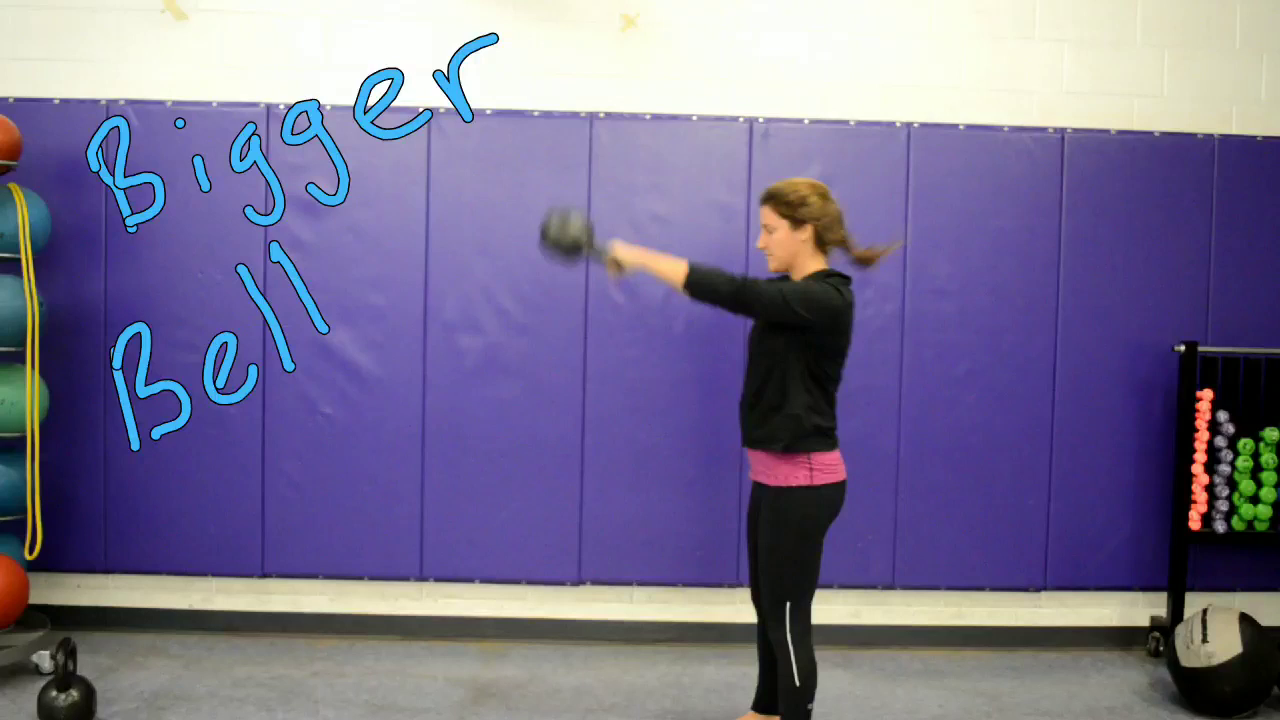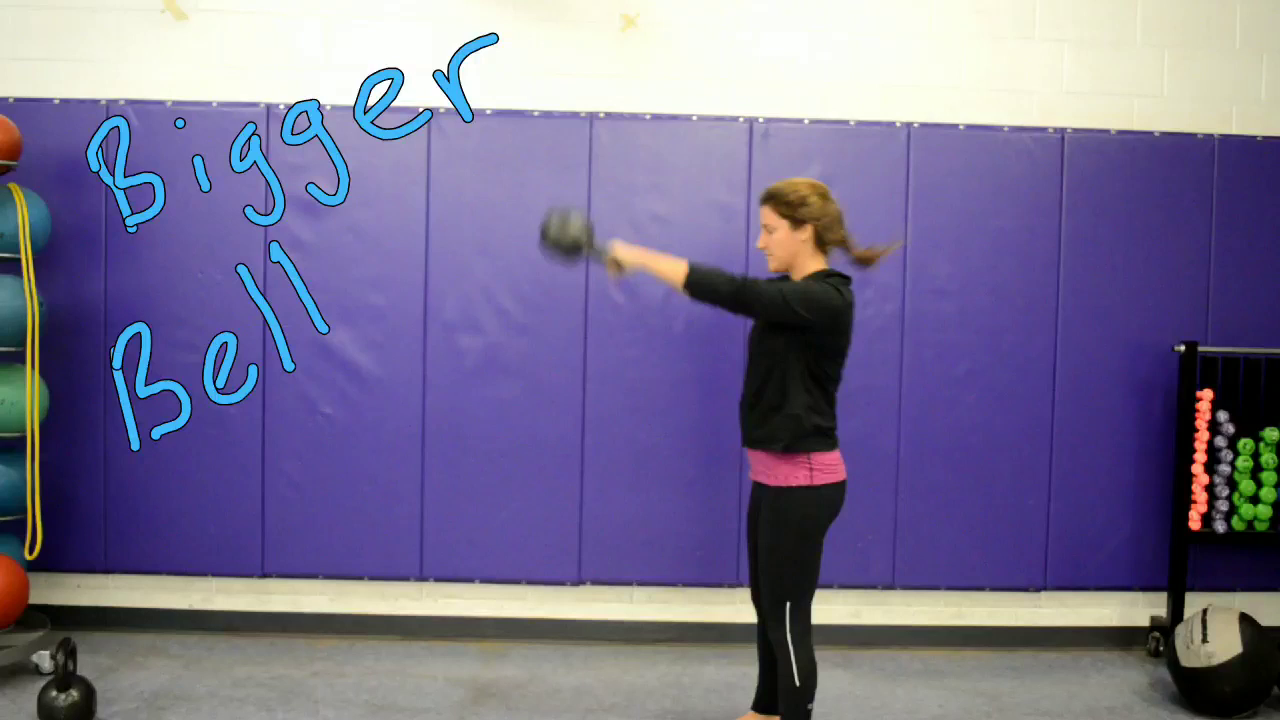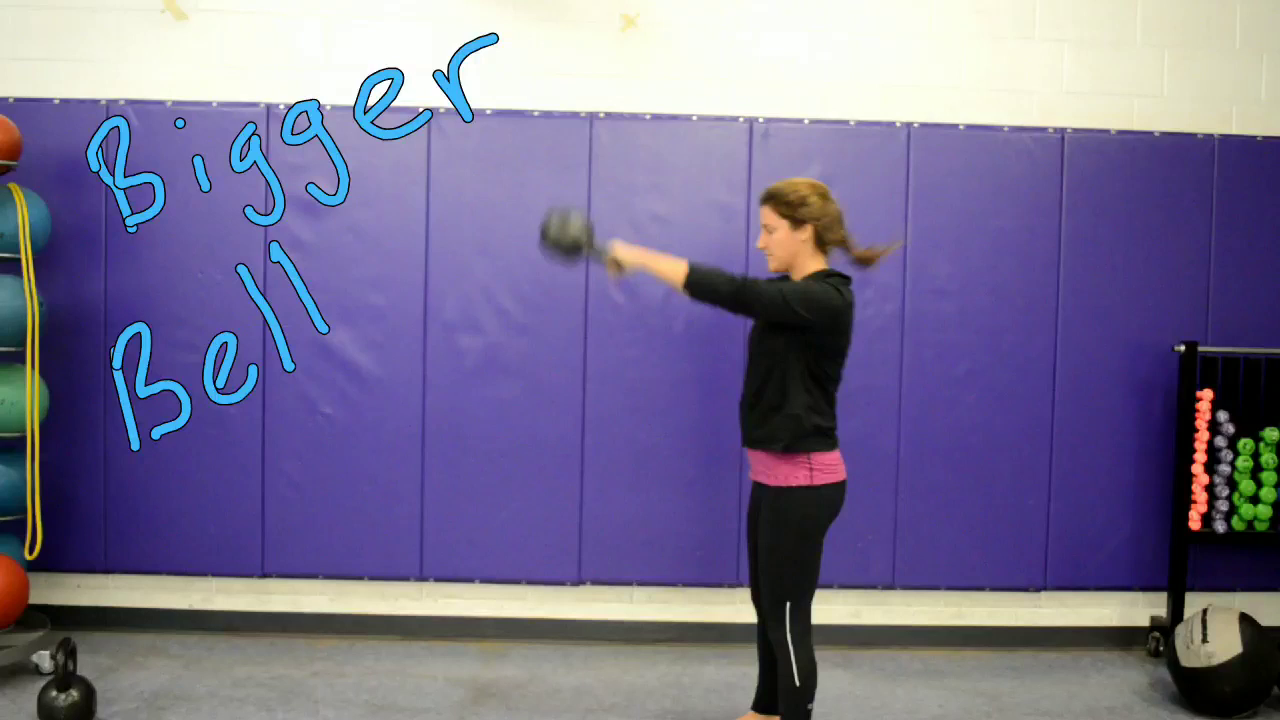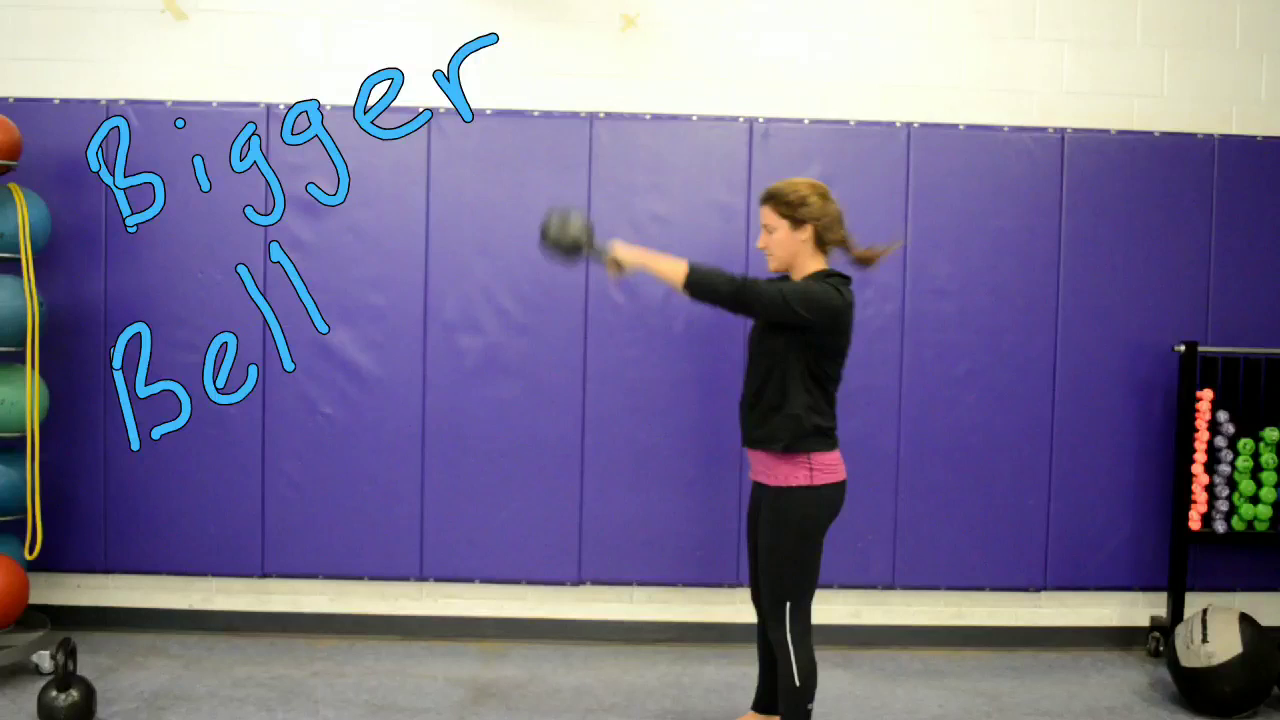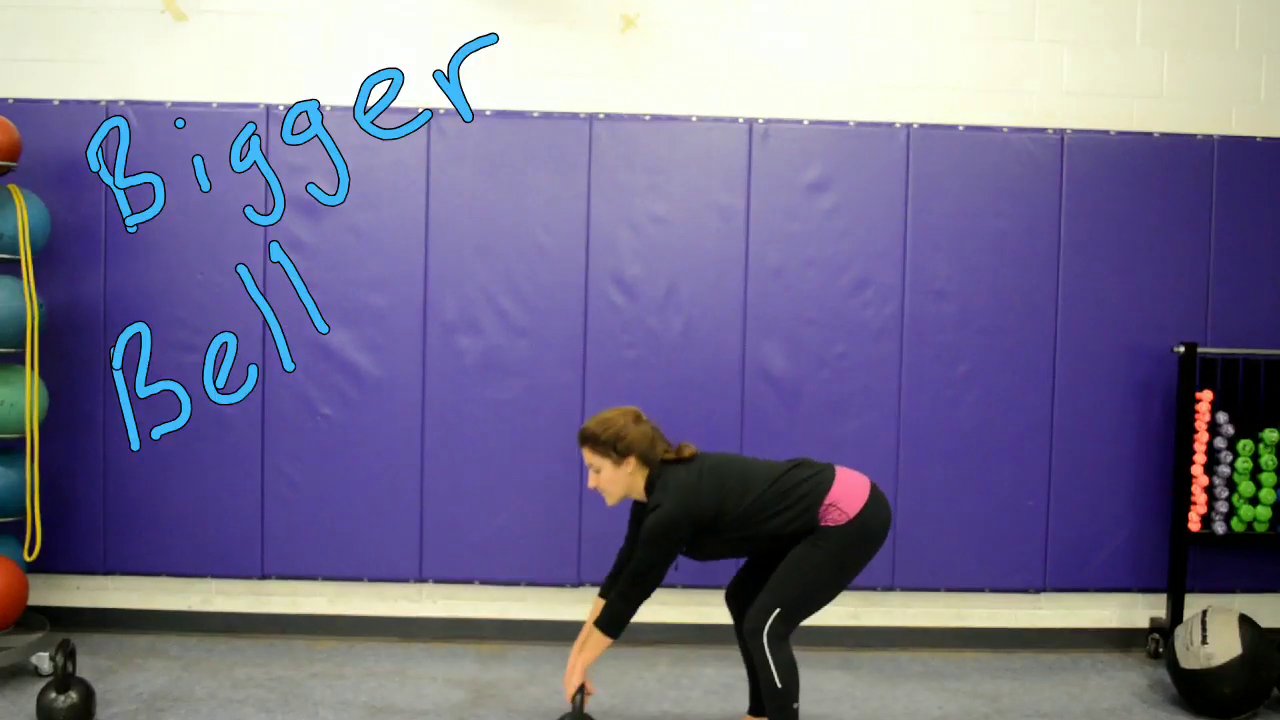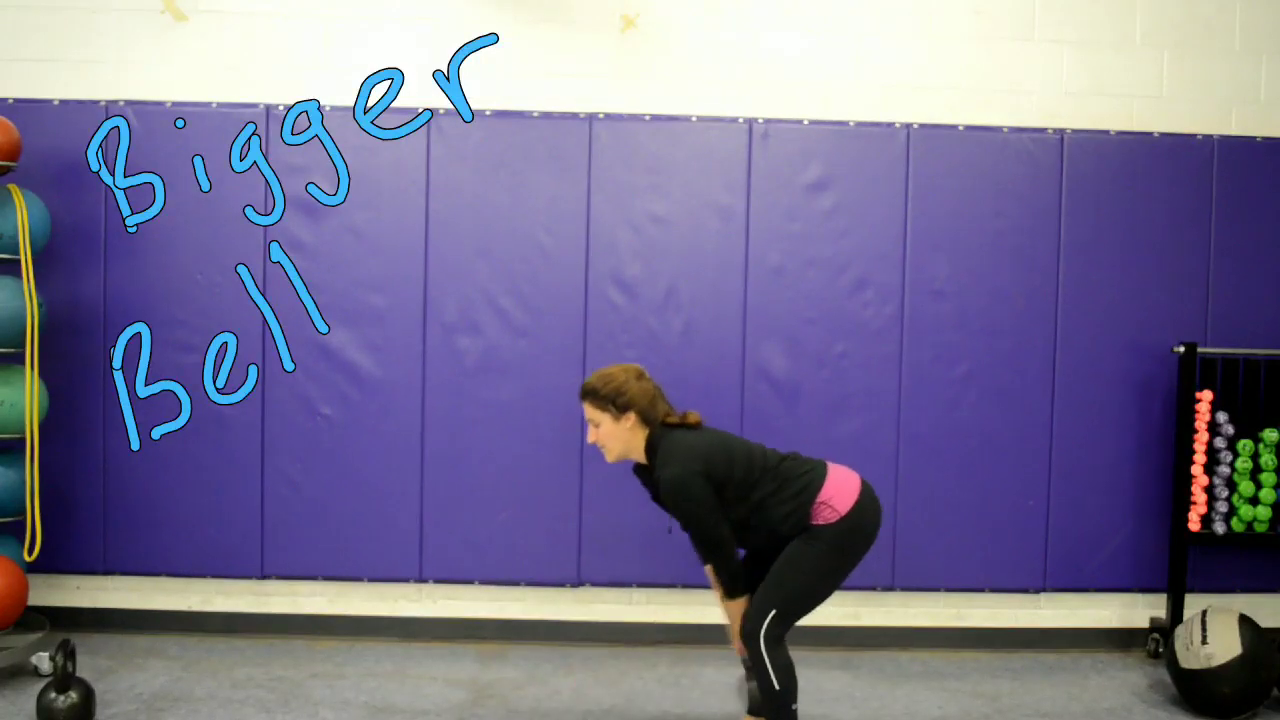
dt=0.7s
person 1, frame 1
left shoulder: (826, 300)
right shoulder: (788, 293)
left elbow: (734, 293)
right elbow: (740, 293)
left wrist: (641, 257)
right wrist: (642, 260)
left hip: (803, 481)
right hip: (775, 475)
left knee: (787, 616)
right knee: (767, 604)
person 1, frame 2
left shoulder: (825, 300)
right shoulder: (788, 293)
left elbow: (733, 293)
right elbow: (739, 292)
left wrist: (641, 257)
right wrist: (641, 260)
left hip: (803, 482)
right hip: (774, 475)
left knee: (787, 617)
right knee: (767, 604)
person 1, frame 3
left shoulder: (825, 300)
right shoulder: (789, 292)
left elbow: (734, 293)
right elbow: (739, 293)
left wrist: (640, 256)
right wrist: (640, 260)
left hip: (803, 481)
right hip: (774, 475)
left knee: (787, 616)
right knee: (767, 603)
person 1, frame 4
left shoulder: (823, 301)
right shoulder: (790, 293)
left elbow: (731, 291)
left wrist: (637, 259)
left hip: (806, 481)
left knee: (787, 614)
right knee: (769, 601)
person 1, frame 5
left shoulder: (673, 505)
right shoulder: (659, 488)
left elbow: (632, 593)
right elbow: (622, 577)
left wrist: (581, 664)
right wrist: (578, 653)
left hip: (850, 516)
right hip: (823, 511)
left knee: (765, 626)
right knee: (742, 599)
person 1, frame 6
left shoulder: (678, 471)
right shoulder: (665, 453)
left elbow: (720, 551)
right elbow: (713, 545)
left wrist: (739, 629)
right wrist: (738, 622)
left hip: (841, 514)
right hip: (820, 506)
left knee: (761, 626)
right knee: (748, 604)
